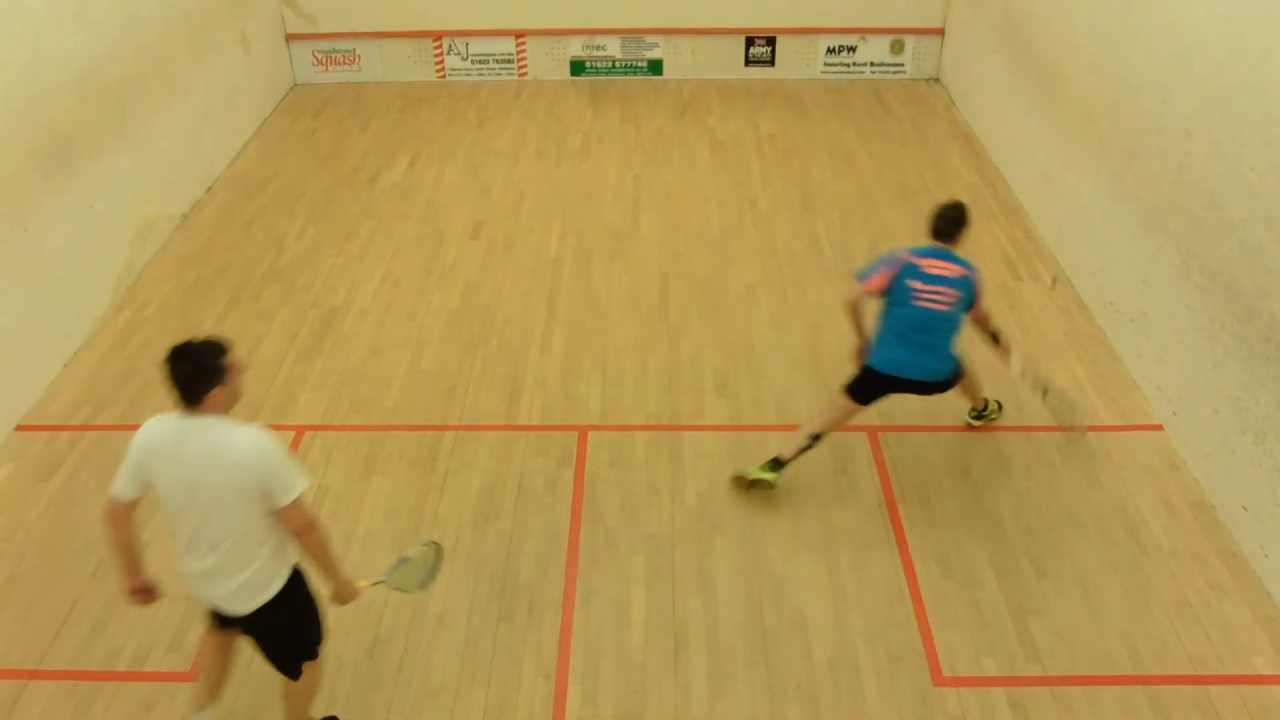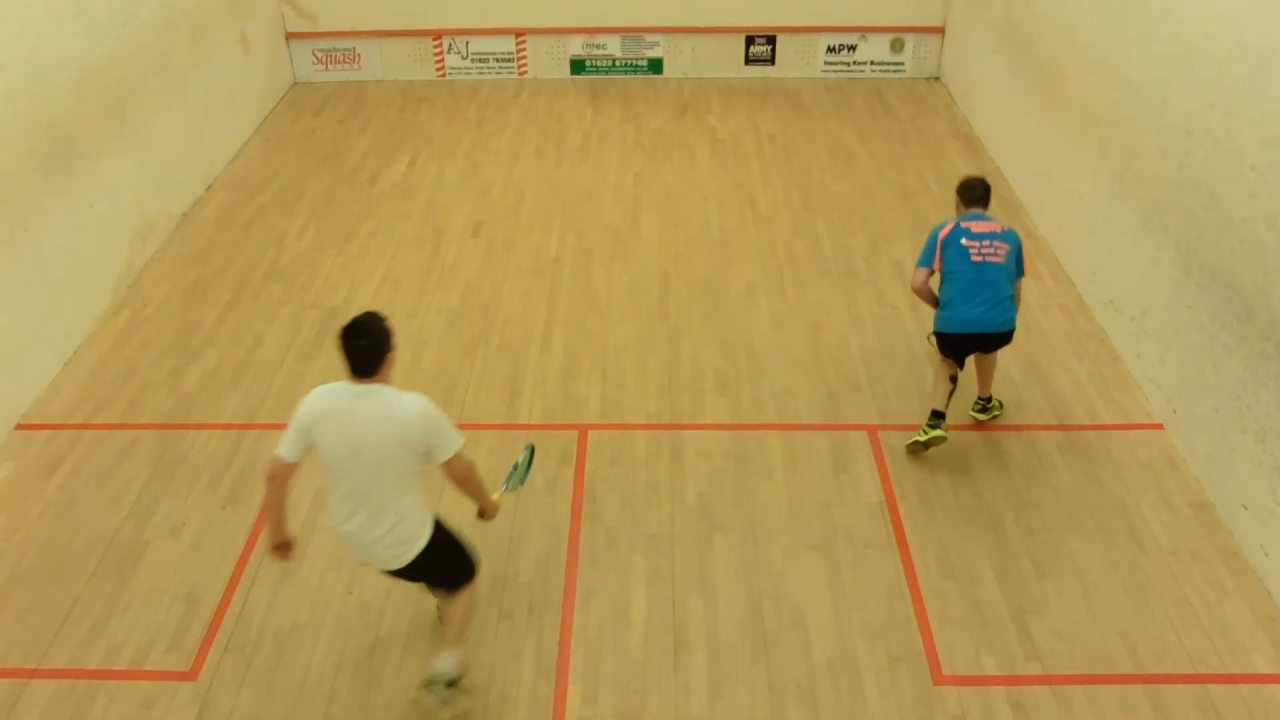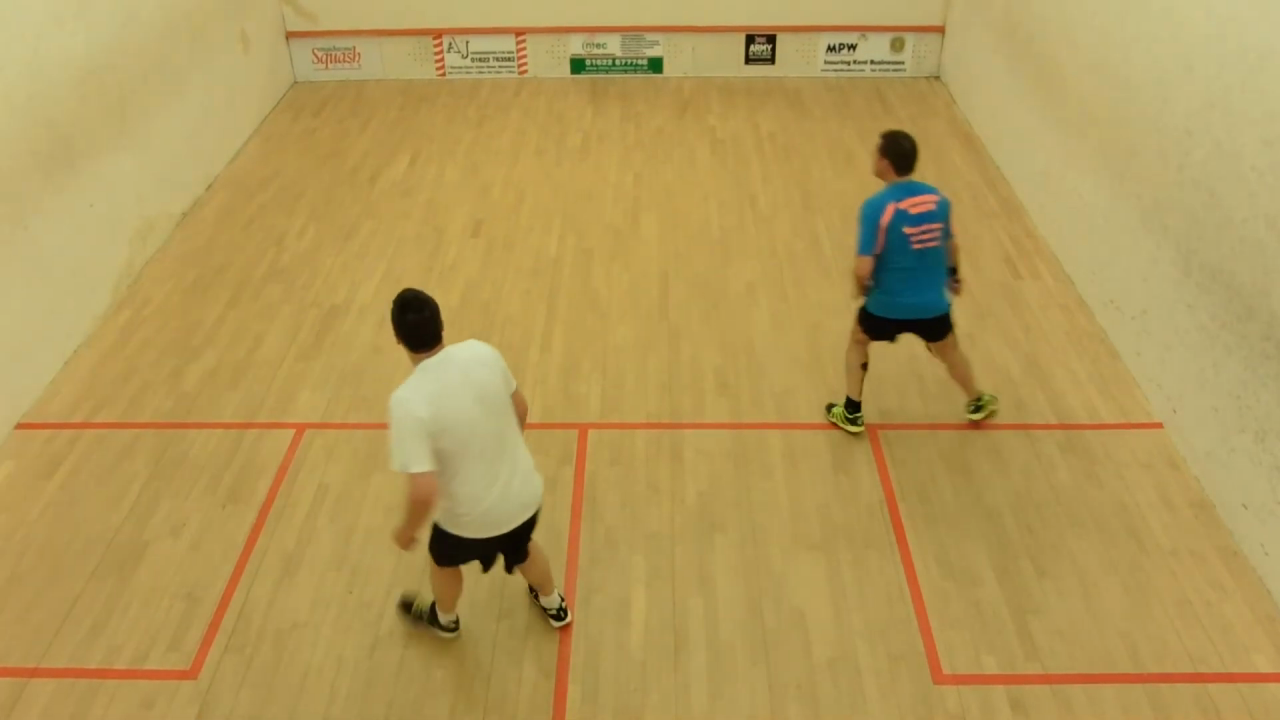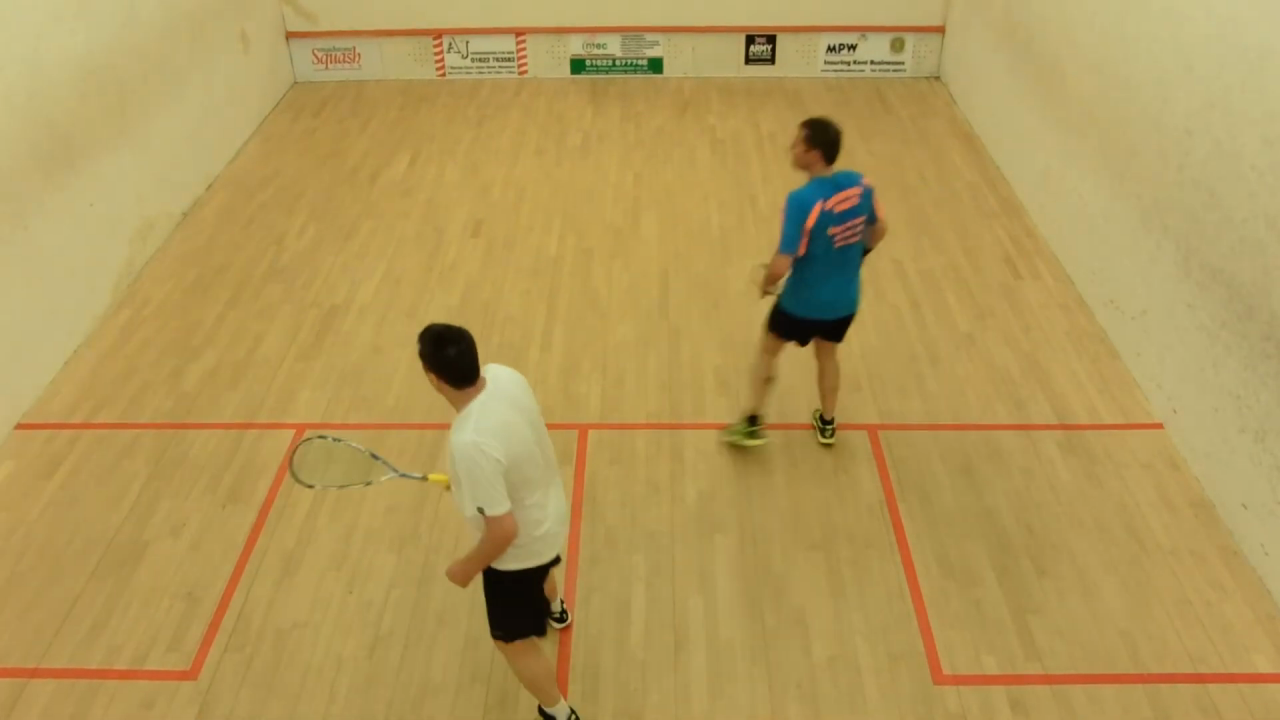
dt=0.4s
person 1, frame 1
left shoulder: (151, 437)
right shoulder: (254, 446)
left elbow: (117, 511)
right elbow: (302, 525)
left wrist: (135, 574)
right wrist: (337, 579)
left hip: (206, 581)
right hip: (267, 583)
left knee: (223, 628)
right knee: (303, 658)
person 1, frame 2
left shoulder: (316, 404)
right shoulder: (415, 411)
left elbow: (277, 473)
right elbow: (461, 471)
left wrist: (277, 532)
right wrist: (485, 502)
left hip: (354, 537)
right hip: (408, 537)
right knee: (459, 578)
right ankle: (443, 673)
person 1, frame 3
left shoulder: (409, 402)
right shoulder: (482, 353)
left elbow: (422, 493)
right elbow: (520, 408)
left wrist: (406, 529)
left hip: (472, 517)
right hip: (526, 495)
left knee: (443, 559)
right knee: (522, 548)
left ankle: (444, 618)
right ankle: (554, 606)
person 1, frame 4
left shoulder: (470, 443)
right shoulder: (502, 376)
left elbow: (504, 529)
left wrist: (468, 566)
left hip: (518, 547)
right hip: (547, 516)
left knee: (514, 639)
right knee: (537, 577)
right ankle: (552, 609)
person 2, frame 1
left shoulder: (902, 260)
right shoulder: (970, 276)
left elbow: (854, 299)
right elbow: (979, 316)
left wrist: (862, 339)
right wrist: (996, 338)
left hip: (886, 365)
right hip: (936, 375)
left knee: (831, 417)
right knee: (961, 370)
left ankle: (772, 467)
right ankle: (980, 410)
person 2, frame 2
left shoulder: (945, 231)
right shoulder: (1011, 235)
left elbow: (917, 284)
left wrist: (942, 306)
left hip: (955, 325)
right hip: (1001, 325)
left knee: (948, 363)
right knee: (984, 351)
left ankle: (936, 422)
right ankle: (984, 403)
person 2, frame 3
left shoulder: (877, 206)
right shoulder: (938, 198)
left elbow: (862, 269)
right elbow: (949, 245)
left wrist: (861, 287)
right wrist: (953, 275)
left hip: (887, 306)
right hip: (933, 303)
left knee: (858, 342)
right knee: (948, 349)
left ankle: (852, 412)
right ankle: (977, 402)
person 2, frame 4
left shoulder: (802, 200)
right shoulder: (861, 185)
left elbow: (781, 265)
right elbow: (879, 230)
left wrist: (767, 283)
left hip: (803, 302)
right hip: (844, 300)
left knee: (766, 351)
right knee: (826, 355)
left ankle: (752, 425)
right ankle: (827, 423)
